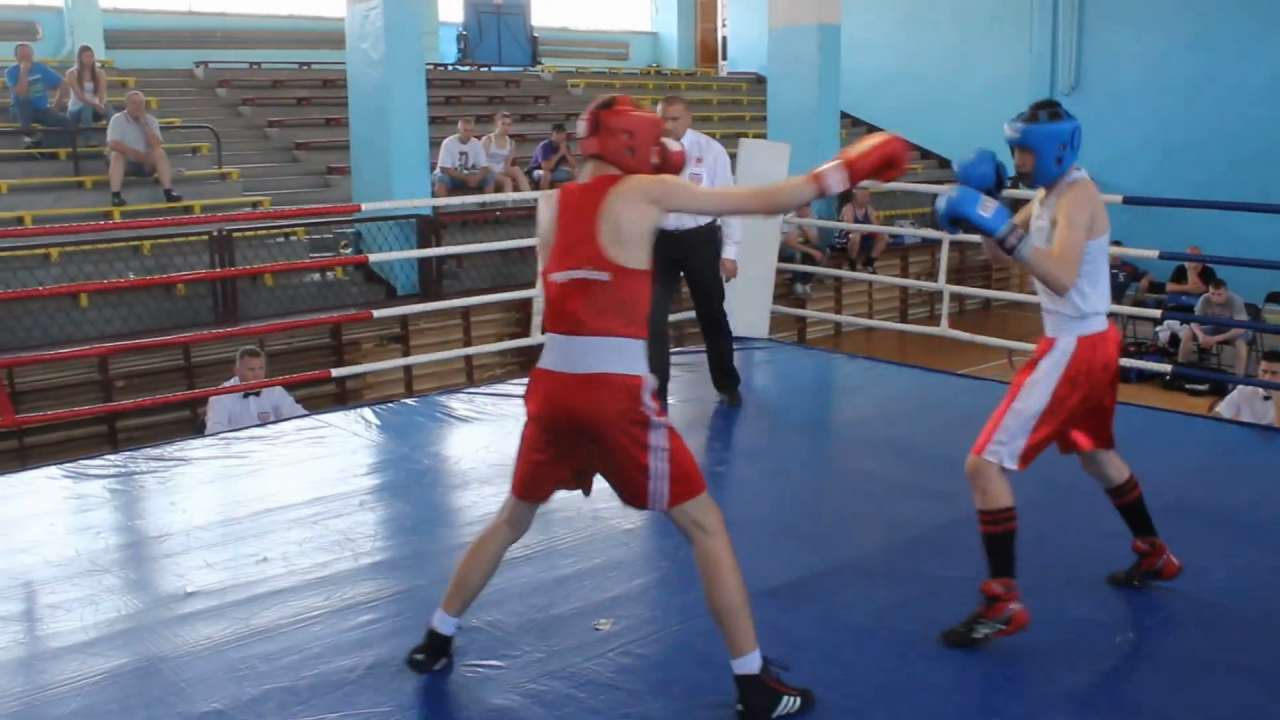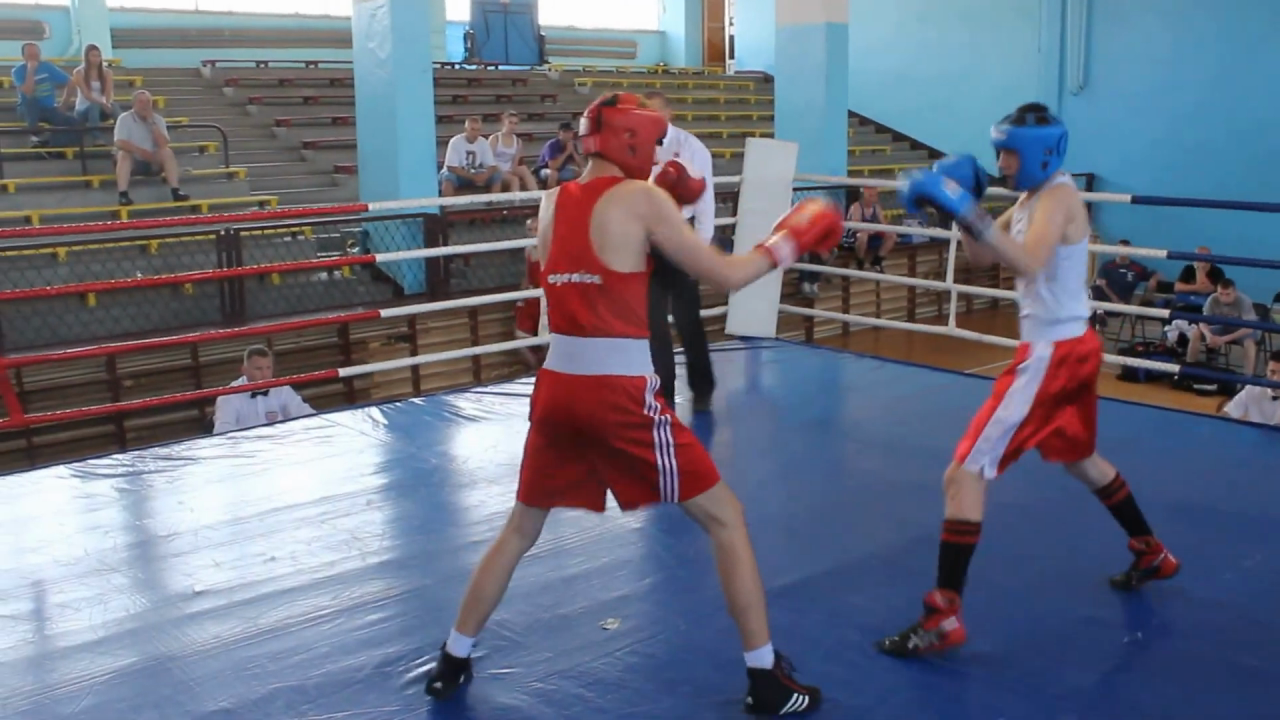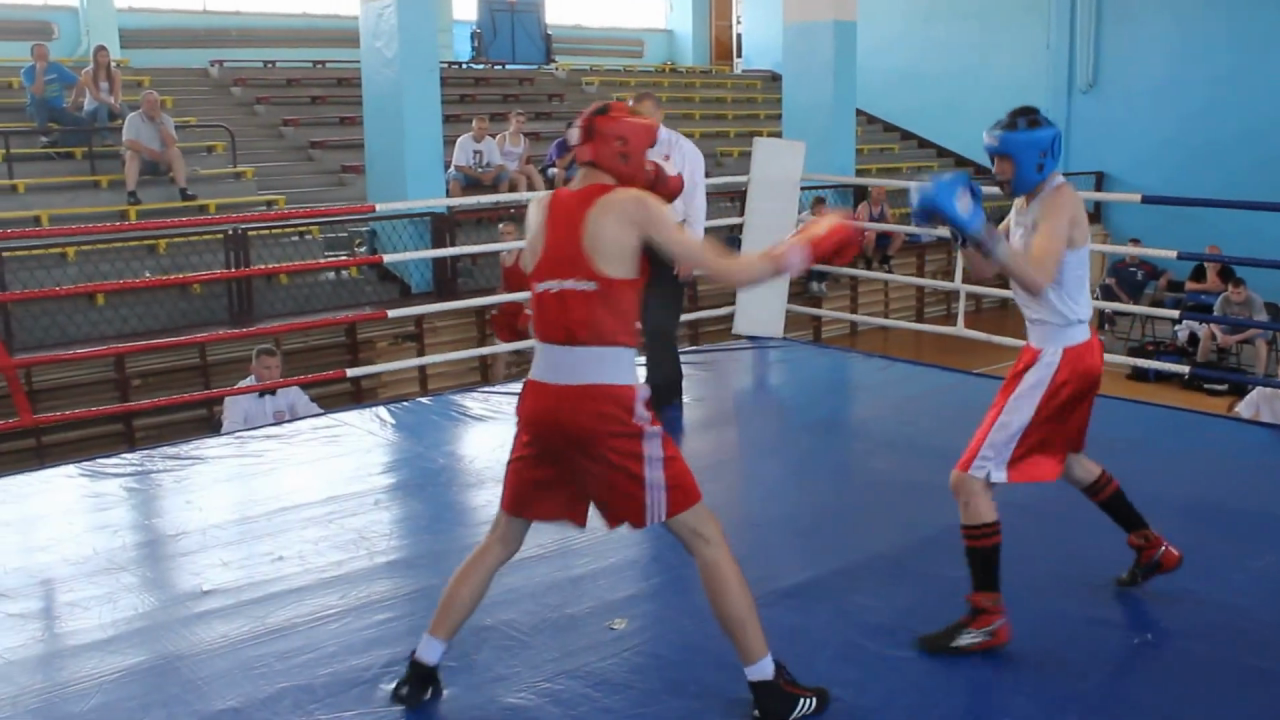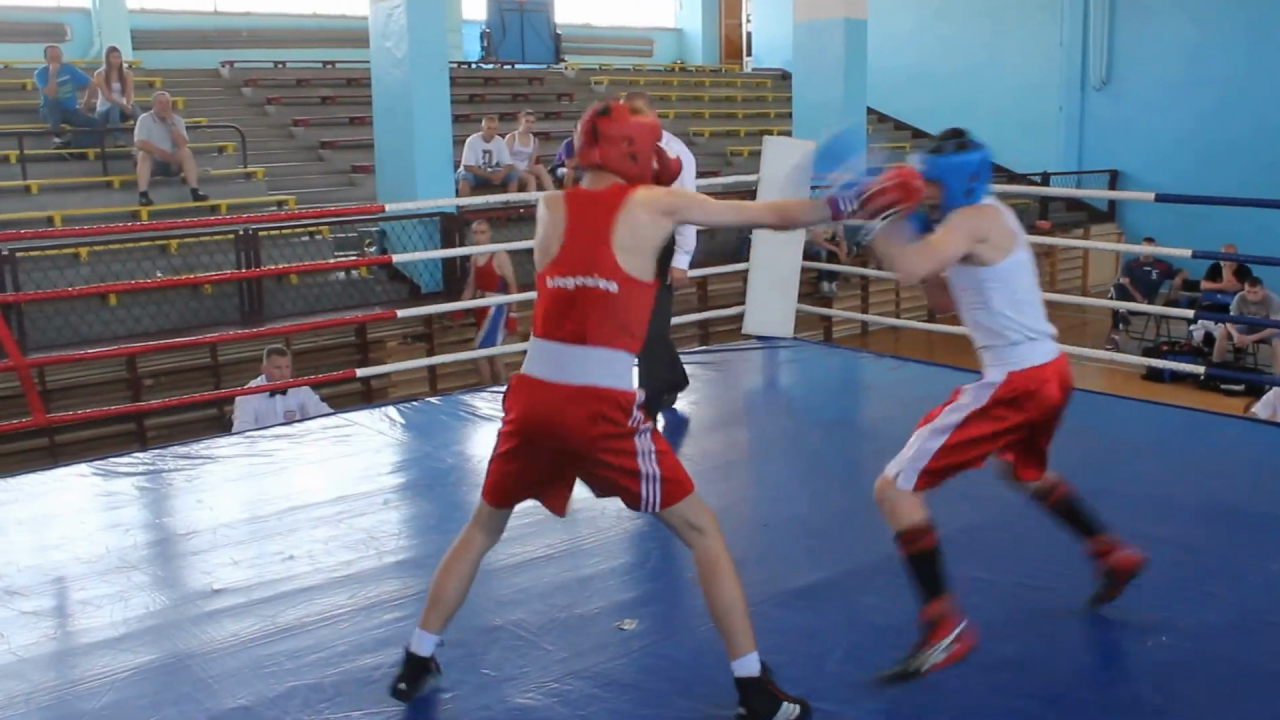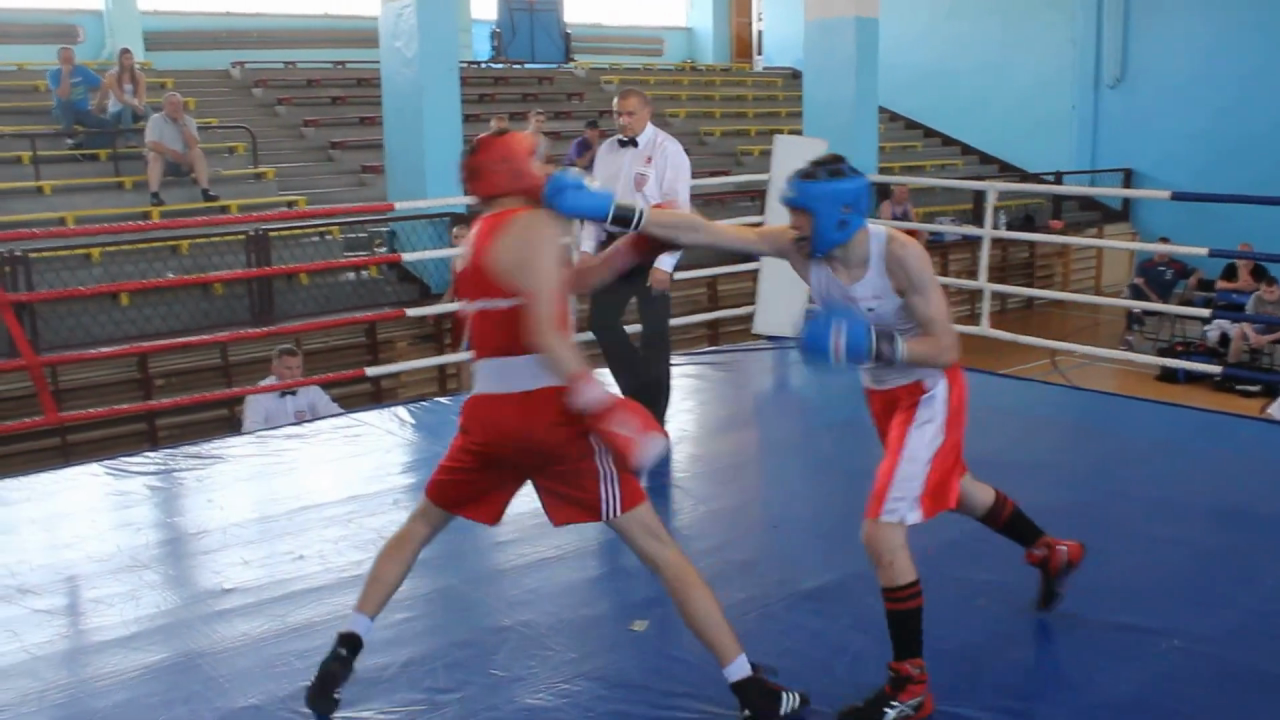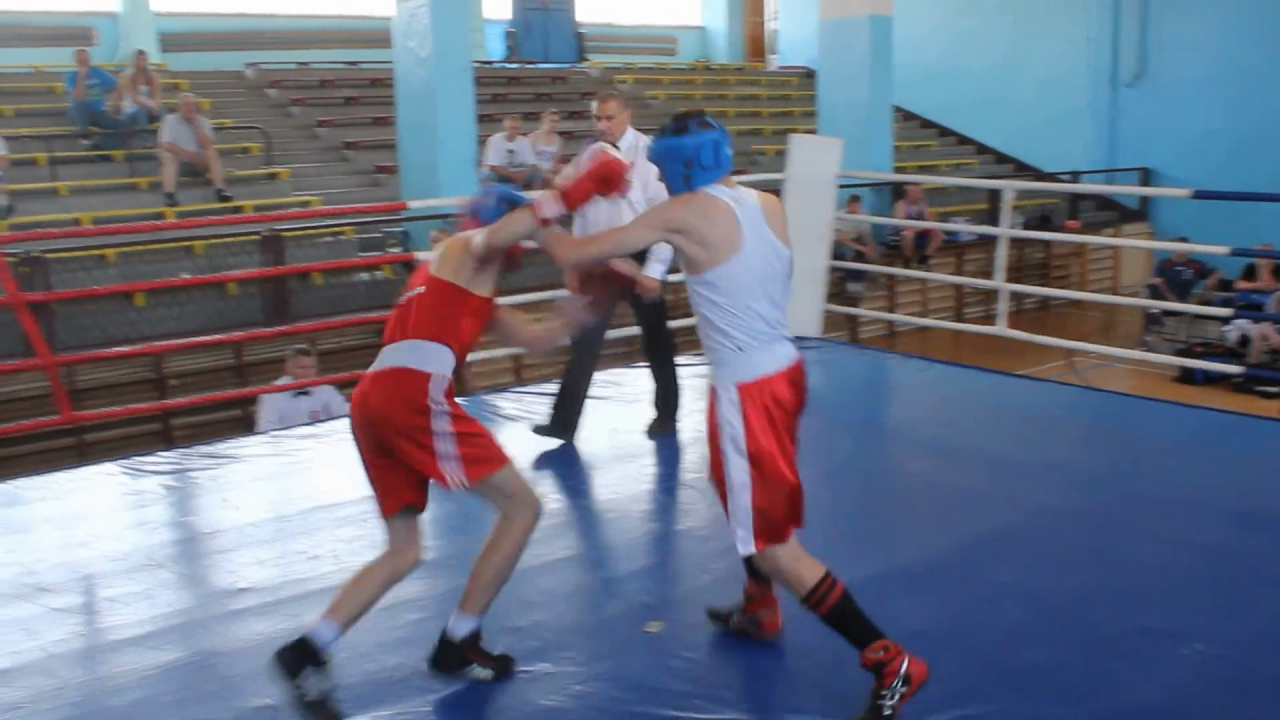
dt=0.3s
person 1, frame 1
left shoulder: (550, 204)
right shoulder: (647, 190)
right elbow: (766, 199)
right wrist: (846, 166)
left hip: (552, 387)
right hip: (617, 392)
left knee: (511, 521)
right knee: (706, 528)
left ankle: (436, 641)
person 1, frame 2
left shoulder: (552, 204)
right shoulder: (641, 199)
right elbow: (725, 275)
right wrist: (791, 238)
left hip: (557, 388)
right hip: (623, 394)
left knee: (520, 530)
right knee: (724, 519)
left ankle: (452, 662)
person 1, frame 3
left shoulder: (542, 208)
right shoulder: (635, 206)
right elbow: (731, 273)
right wrist: (810, 246)
left hip: (543, 400)
right hip: (611, 404)
left knee: (499, 542)
right knee: (706, 539)
person 1, frame 4
left shoulder: (552, 206)
right shoulder: (656, 203)
right elbow: (763, 214)
right wrist: (851, 202)
left hip: (532, 396)
right hip: (602, 407)
left knee: (482, 527)
right knee: (703, 533)
left ankle: (417, 664)
person 1, frame 5
left shoulder: (473, 239)
right shoulder: (535, 224)
right elbow: (544, 330)
right wrist: (597, 401)
left hip: (485, 414)
right hip: (549, 412)
left knee: (420, 527)
right knee: (657, 547)
left ankle: (343, 654)
person 1, frame 6
left shoulder: (483, 299)
right shoulder: (472, 247)
left elbow: (541, 339)
right elbow: (504, 231)
right wrist: (569, 195)
left hip: (376, 402)
right hip: (415, 398)
left knee: (403, 553)
right knee: (522, 507)
left ankle: (308, 650)
right ankle: (457, 643)
person 2, frame 1
left shoulder: (1076, 196)
right shoulder: (1051, 194)
left elbow: (1061, 277)
right elbow: (1003, 258)
left wrist: (1002, 226)
right wrist: (984, 211)
left hip: (1075, 350)
right hip: (1088, 344)
left knee: (986, 465)
right knee: (1096, 454)
left ankle: (1003, 605)
right ankle: (1154, 555)
person 2, frame 2
left shoulder: (1057, 198)
right shoulder: (1035, 196)
left elbow: (1028, 264)
right elbow: (983, 256)
left wrist: (963, 212)
right wrist: (965, 204)
left hip: (1054, 353)
right hip: (1070, 346)
left knee: (964, 474)
right knee: (1079, 457)
left ankle: (944, 617)
right ankle: (1152, 553)
person 2, frame 3
left shoulder: (1062, 202)
right shoulder: (1023, 204)
left elbow: (1036, 280)
right elbow: (989, 267)
left wrist: (970, 222)
right wrist: (955, 222)
left hip: (1061, 358)
right hip: (1067, 353)
left knee: (973, 479)
right knee: (1068, 461)
left ankle: (987, 617)
right ankle: (1152, 548)
person 2, frame 4
left shoulder: (971, 220)
right shoulder: (990, 214)
left elbow: (913, 270)
right elbow: (936, 283)
right wrist: (921, 235)
left hip: (1012, 381)
right hip: (1049, 372)
left knee: (893, 489)
right knee: (1030, 472)
left ankle: (942, 624)
right ankle: (1112, 554)
person 2, frame 5
left shoulder: (901, 254)
right shoulder: (795, 240)
left elbow: (946, 350)
right elbow: (703, 231)
left wrist: (870, 344)
right wrist: (614, 210)
left hip: (926, 392)
right hip: (884, 389)
left knee: (881, 534)
right knee: (950, 486)
right ankle: (1050, 550)
person 2, frame 6
left shoulder: (683, 214)
right shoulder: (768, 204)
left elbow: (577, 253)
left hip: (747, 391)
right hip: (784, 372)
left knee: (764, 550)
right knee: (755, 501)
left ankle: (890, 662)
right ankle: (759, 610)
person 3, frame 1
left shoulder: (711, 150)
left wrist: (729, 251)
left hip: (700, 239)
right hip: (660, 240)
left knee: (712, 316)
right knee: (653, 317)
left ankle: (728, 384)
right ankle: (656, 389)
person 3, frame 2
left shoulder: (691, 147)
left elbow: (704, 200)
left knee: (687, 317)
right knee: (651, 320)
left ankle: (702, 386)
right ankle: (663, 389)
person 3, frame 3
left shoulder: (683, 150)
left elbow: (696, 205)
left knee: (661, 324)
right knee: (653, 324)
left ankle: (659, 401)
right ankle: (669, 395)
person 3, frame 4
left shoulder: (674, 151)
left wrist: (681, 259)
left hip: (661, 244)
left knee: (652, 326)
right knee: (650, 324)
left ankle: (647, 405)
right ankle: (674, 380)
person 3, frame 5
left shoulder: (668, 150)
right shoulder: (606, 150)
left elbow: (677, 210)
left wrist: (664, 263)
right wrist: (588, 248)
right hip: (615, 243)
left knee: (654, 332)
right knee: (601, 321)
left ankle: (652, 409)
right ankle: (636, 391)
person 3, frame 6
left shoulder: (648, 154)
right shoulder: (589, 157)
right elbow: (582, 214)
left wrist: (654, 269)
left hip: (639, 254)
left knee: (655, 337)
right knee: (586, 338)
left ankle: (666, 413)
right ankle: (564, 420)
